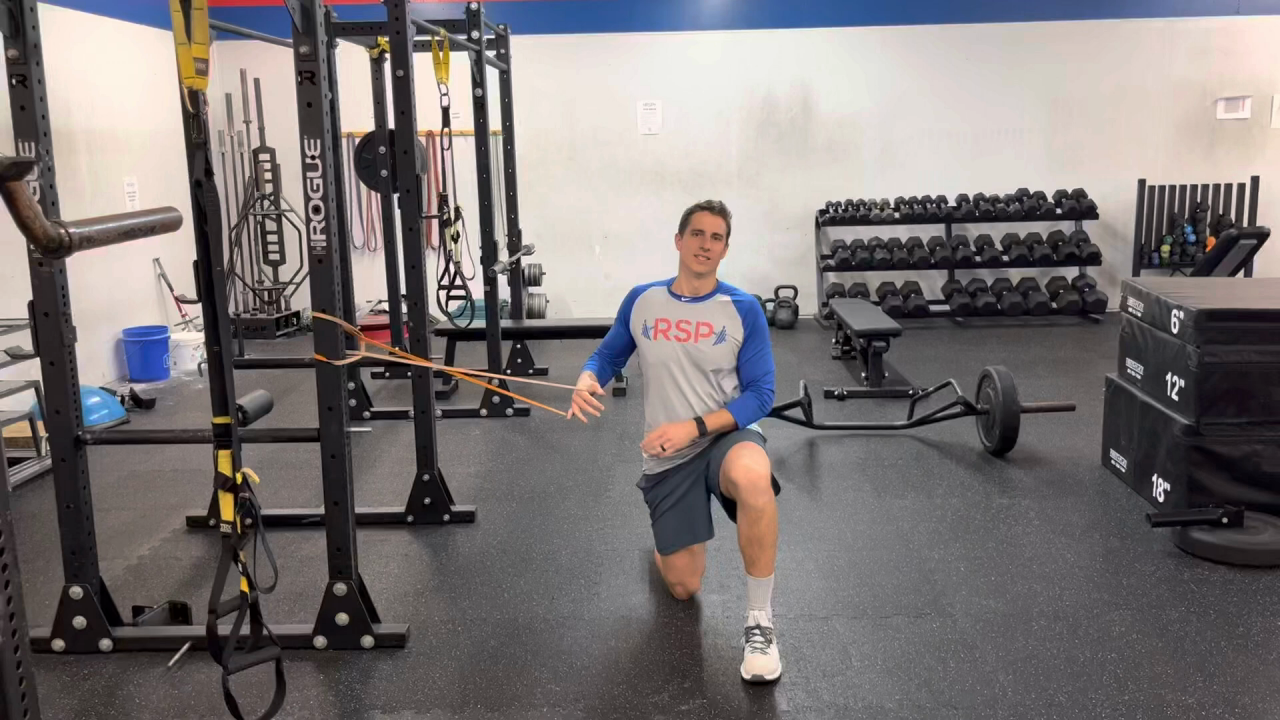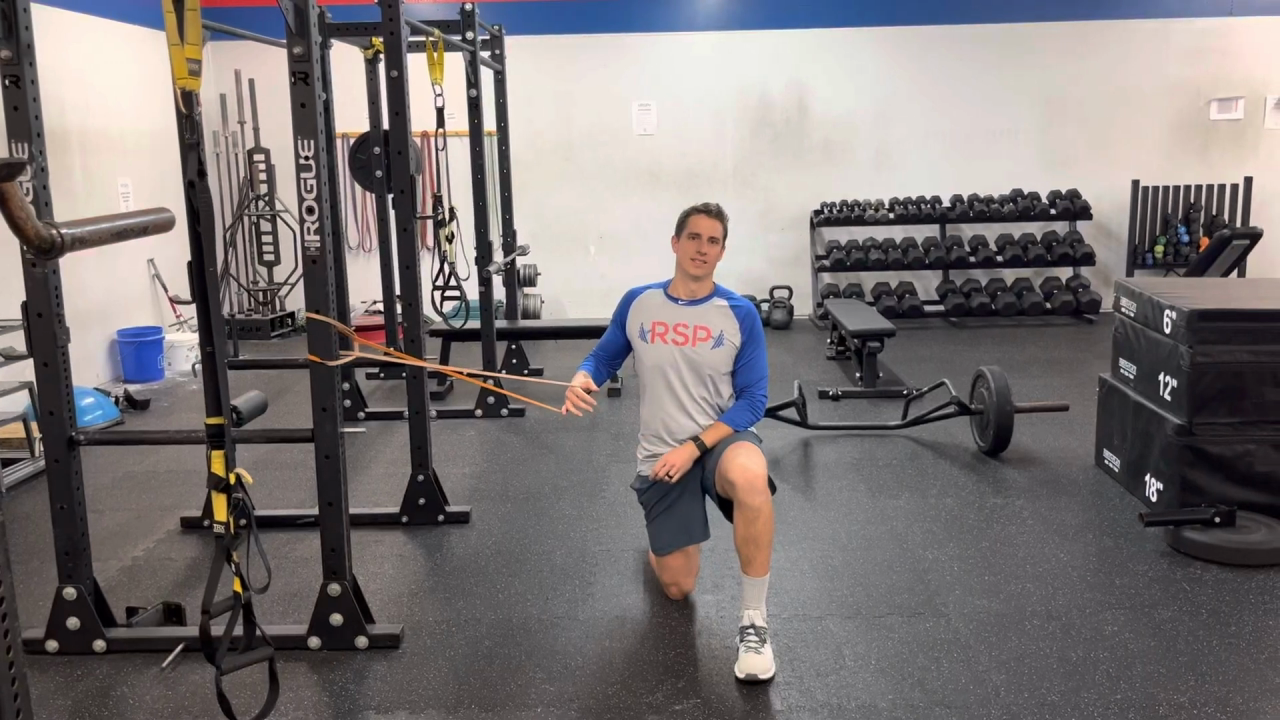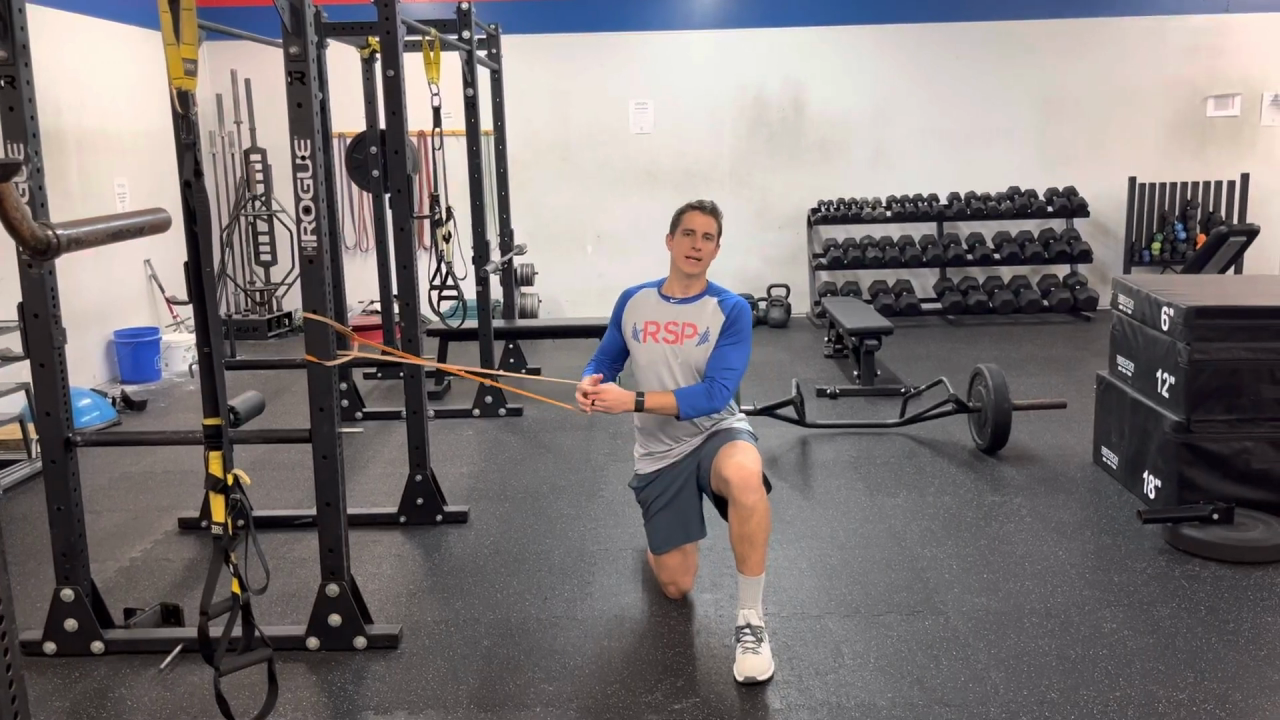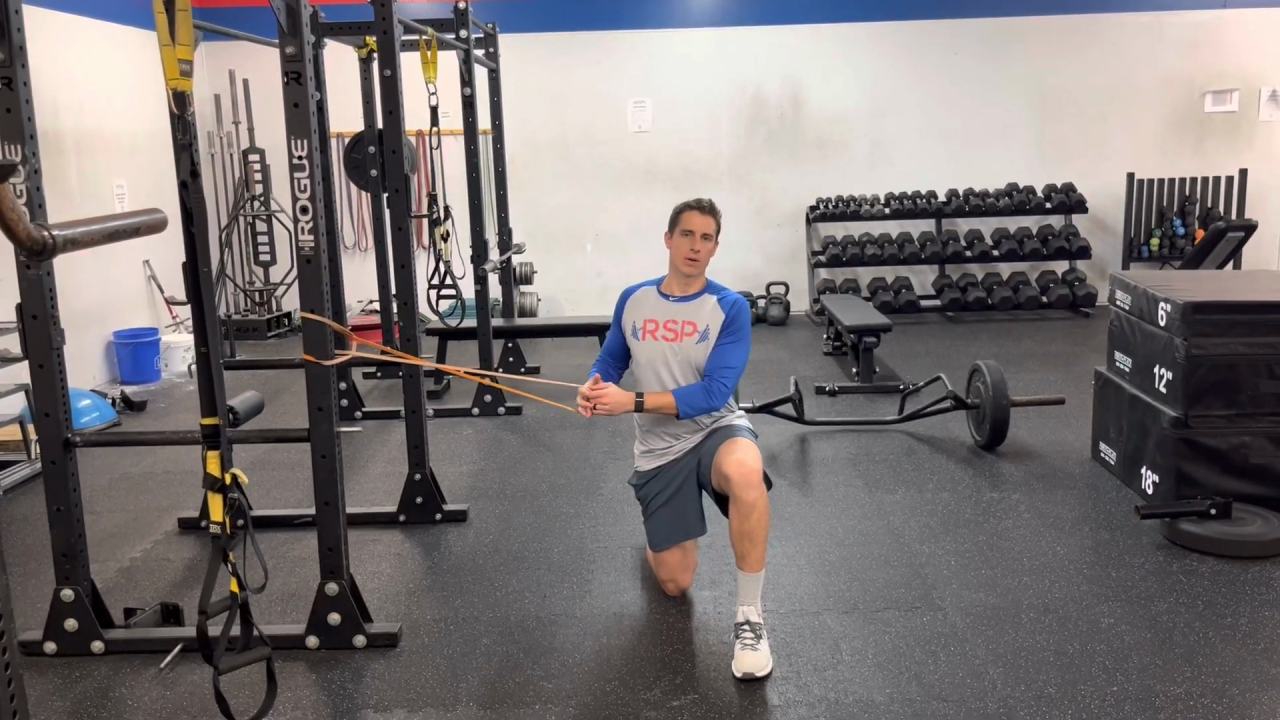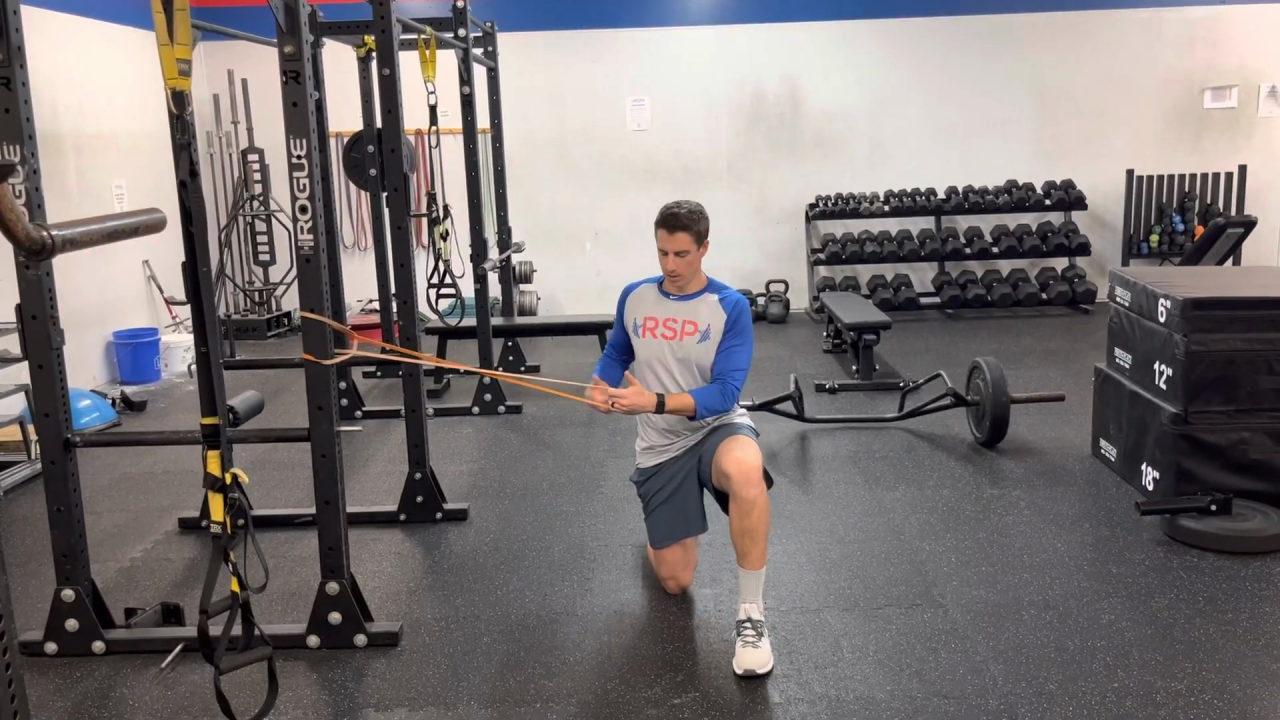
dt=1s
person 1, frame 1
left shoulder: (744, 309)
right shoulder: (641, 301)
left elbow: (760, 394)
right elbow: (608, 356)
left wrist: (693, 427)
right wrist: (586, 381)
left hip: (726, 437)
right hip: (666, 458)
left knee: (754, 479)
right knee: (683, 587)
left ankle: (760, 620)
right ankle: (672, 540)
person 1, frame 2
left shoulder: (741, 314)
right shoulder: (637, 303)
left elbow: (753, 401)
right elbow: (604, 357)
left wrist: (694, 447)
right wrist: (581, 378)
left hip: (722, 440)
right hip: (660, 456)
left knee: (751, 478)
right knee: (678, 587)
left ankle: (754, 620)
right ankle: (664, 541)
person 1, frame 3
left shoulder: (732, 310)
right shoulder: (633, 301)
left elbow: (715, 395)
right elbow: (604, 361)
left wrist: (633, 400)
right wrist: (589, 384)
left hip: (716, 433)
right hip: (659, 453)
left knee: (745, 477)
right knee: (675, 586)
left ankle: (750, 620)
right ankle: (666, 535)
person 1, frame 4
left shoulder: (730, 308)
right shoulder: (632, 300)
left elbow: (714, 394)
right elbow: (610, 363)
left wrist: (634, 401)
right wrist: (594, 388)
left hip: (716, 430)
right hip: (659, 451)
left knee: (746, 474)
right knee: (675, 583)
left ankle: (749, 617)
right ankle: (666, 532)
person 1, frame 5
left shoulder: (731, 306)
right shoulder: (634, 297)
left elbow: (725, 393)
right elbow: (614, 357)
left wrist: (655, 403)
right wrist: (601, 387)
left hip: (717, 427)
right hip: (661, 447)
left knee: (746, 473)
right knee: (675, 580)
left ankle: (751, 615)
right ankle: (664, 532)
